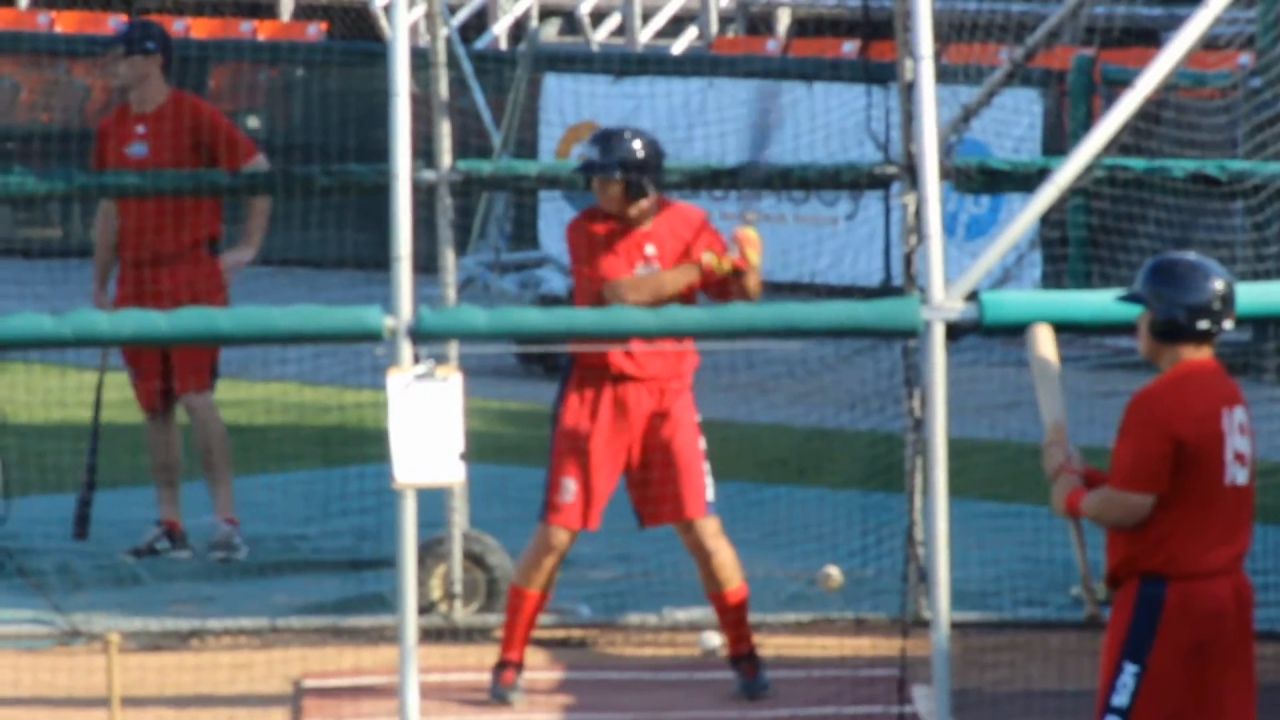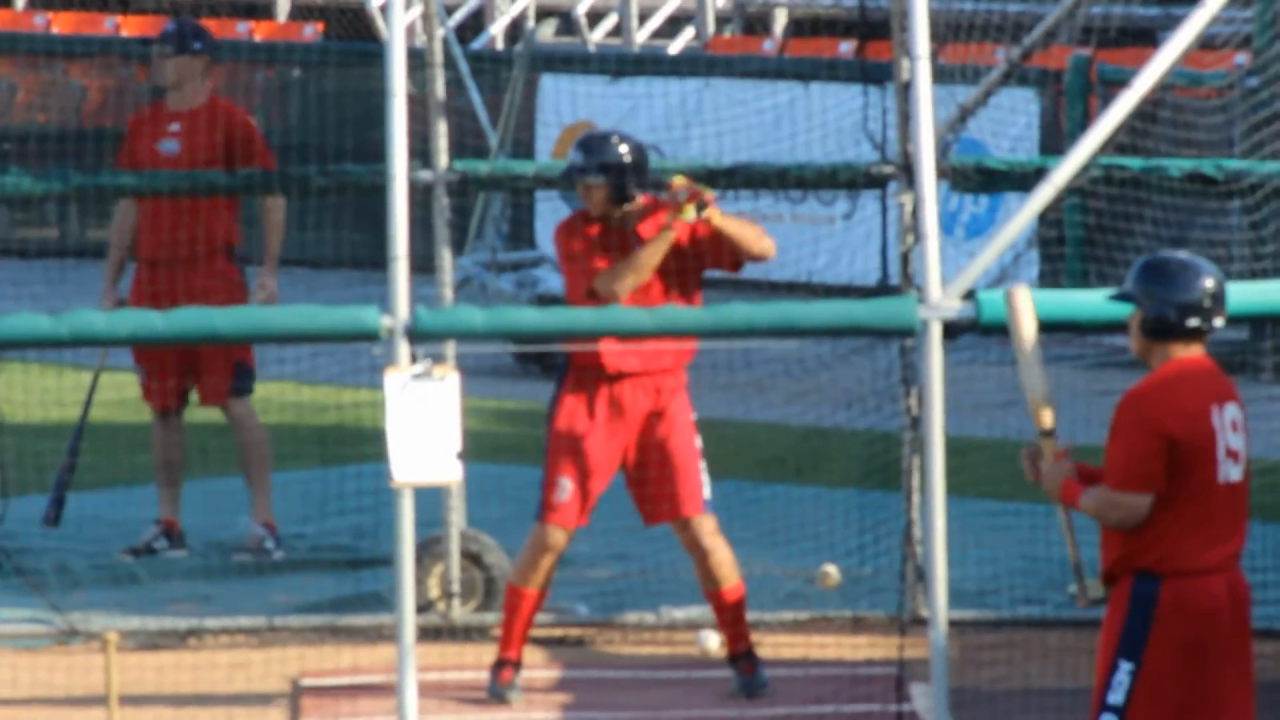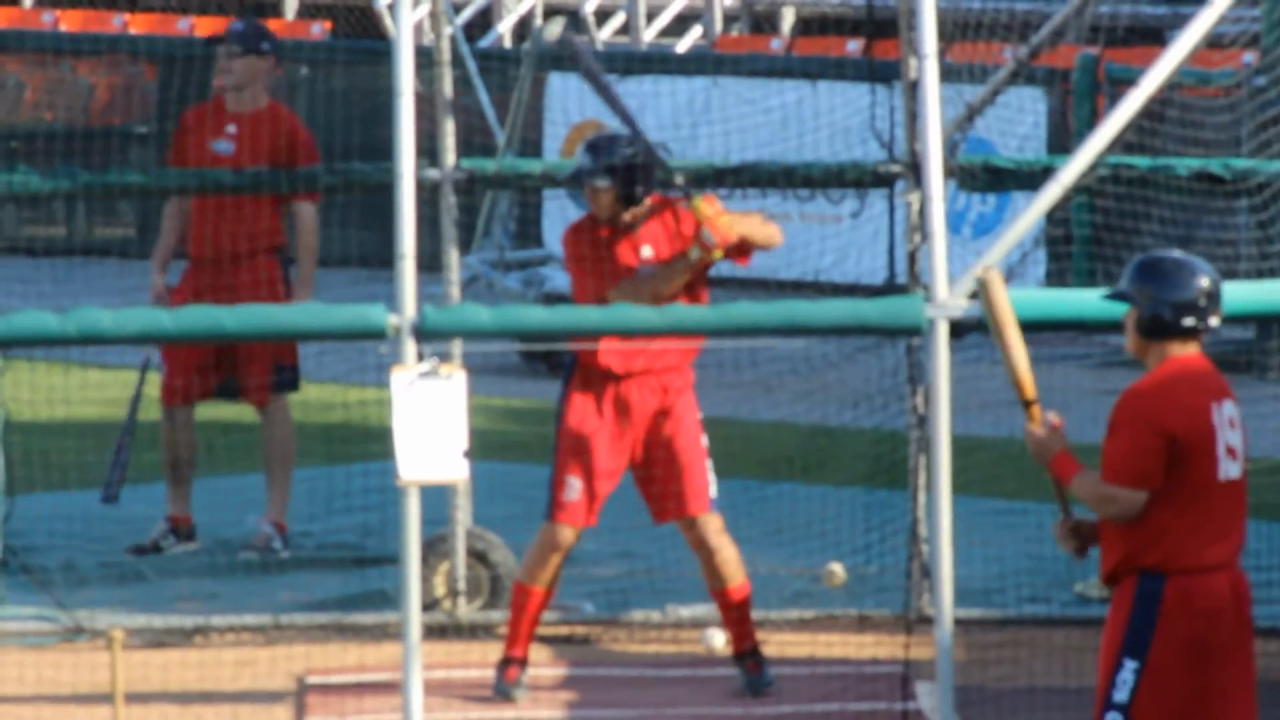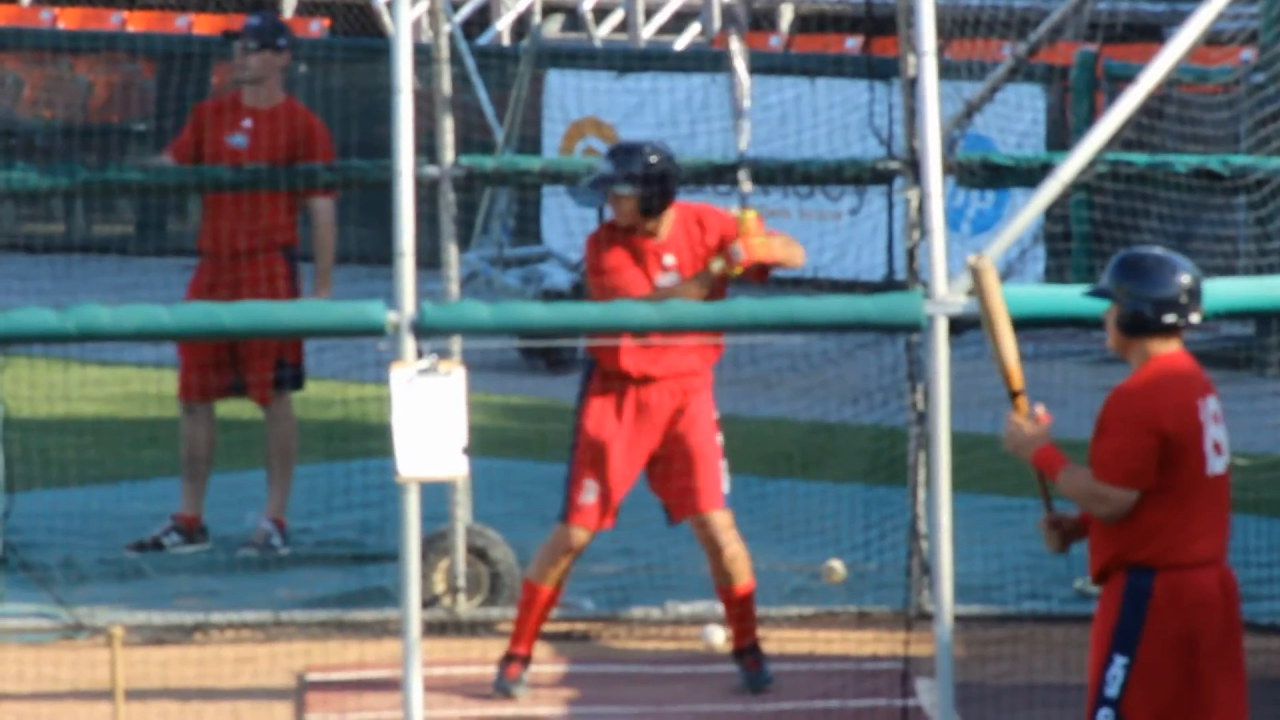
dt=0.4s
person 1, frame 1
left shoulder: (688, 222)
right shoulder: (585, 231)
left elbow: (743, 289)
right elbow: (621, 294)
left wrist: (747, 263)
right wrist: (704, 265)
left hip: (667, 394)
right hip: (595, 396)
left knee: (702, 528)
right knee: (555, 531)
left ankle: (744, 654)
right ankle: (510, 659)
person 1, frame 2
left shoulder: (682, 219)
right shoulder: (573, 232)
left elbow: (764, 249)
right elbow: (614, 287)
left wrist: (707, 213)
right wrist: (670, 225)
left hip: (662, 392)
right hip: (591, 394)
left knee: (699, 527)
right knee: (551, 531)
left ankle: (742, 652)
right ankle: (508, 658)
person 1, frame 3
left shoulder: (682, 218)
right shoulder: (581, 237)
left elbow: (771, 235)
right elbow: (628, 297)
left wrist: (722, 222)
right wrist: (699, 254)
left hip: (668, 390)
right hip: (597, 393)
left knee: (705, 526)
right knee: (560, 530)
left ankle: (748, 650)
right ankle: (514, 656)
person 1, frame 4
left shoulder: (706, 223)
right shoulder: (603, 246)
left elbow: (795, 255)
right elbow: (652, 309)
left wrist: (759, 244)
right wrist: (722, 267)
left hip: (686, 392)
right hip: (617, 395)
left knee: (715, 524)
right knee: (574, 531)
left ankle: (747, 648)
right ankle: (517, 653)
person 2, frame 1
left shoulder: (195, 115)
right shoulder: (110, 128)
left elbow: (259, 171)
right elbow: (109, 211)
left wrist: (249, 245)
right wrist: (99, 286)
left hip: (192, 275)
right hip: (137, 281)
left knee: (195, 397)
right knee: (155, 405)
left ankle: (226, 522)
right ankle: (170, 527)
person 2, frame 2
left shoulder: (230, 121)
right shoulder: (141, 126)
left elbow: (272, 196)
right elbow: (128, 207)
left wrist: (270, 271)
right wrist: (110, 282)
left hip: (214, 278)
right hip: (154, 281)
left knee: (233, 401)
right knee: (163, 406)
left ankle: (265, 525)
right ankle: (168, 527)
person 2, frame 3
left shoulder: (287, 129)
right shoulder: (194, 121)
left elbow: (305, 215)
right elbow: (179, 200)
left wrist: (304, 291)
right wrist: (159, 267)
left hip: (258, 279)
right hip: (199, 277)
left knee: (271, 401)
right knee: (175, 398)
left ankle: (275, 526)
right ankle: (178, 521)
person 2, frame 4
left shoulder: (303, 125)
right shoulder: (209, 114)
left elbow: (322, 210)
right elbow: (175, 165)
left wrist: (323, 288)
left hip: (267, 273)
right hip: (211, 271)
left knee: (275, 398)
right knee: (194, 397)
left ankle: (274, 523)
right ankle: (189, 522)
person 3, frame 1
left shoulder: (1158, 401)
right shoulder: (1226, 393)
left elbow: (1127, 508)
left wrist: (1072, 497)
right wrist: (1083, 474)
left hip: (1164, 598)
right hip: (1225, 592)
person 3, frame 2
left shoulder: (1149, 399)
right shoulder: (1222, 390)
left elbow: (1126, 509)
left wrist: (1068, 488)
right wrist: (1076, 471)
left hip: (1159, 596)
right hip: (1222, 590)
person 3, frame 3
left shoulder: (1149, 397)
right shoulder: (1215, 388)
left elbow: (1121, 502)
left wrist: (1056, 459)
right wrist: (1097, 530)
left hip: (1162, 595)
right hip: (1222, 588)
person 3, frame 4
left shoulder: (1137, 395)
right shoulder: (1193, 381)
left elbow: (1111, 500)
left wrist: (1040, 453)
right wrist: (1077, 525)
left hip: (1151, 591)
right hip: (1208, 584)
